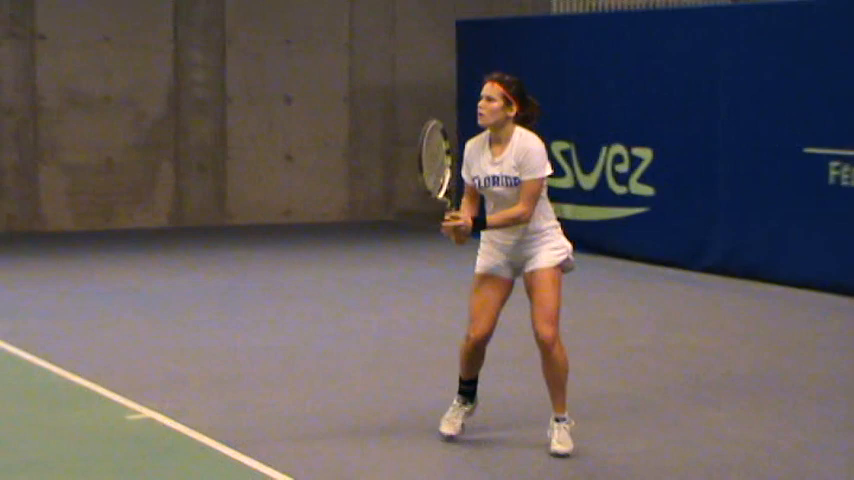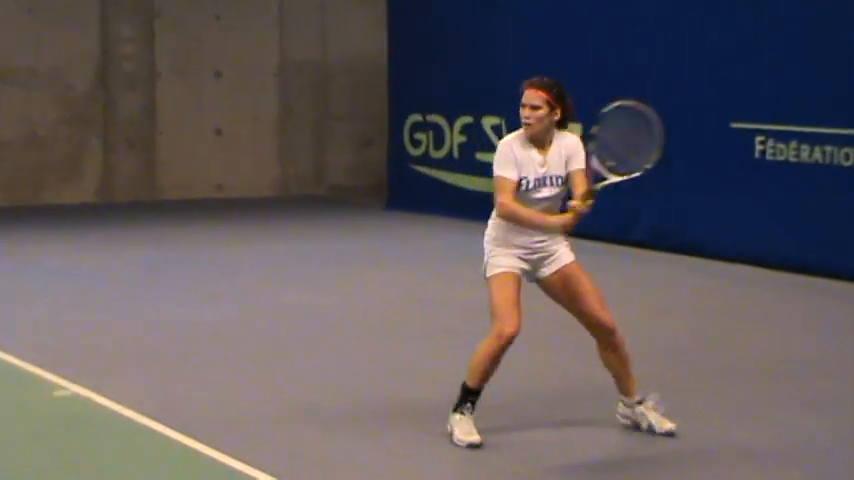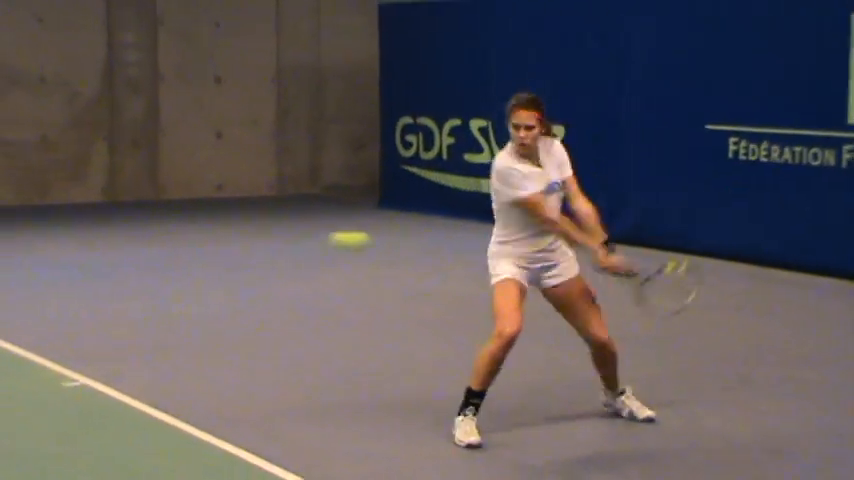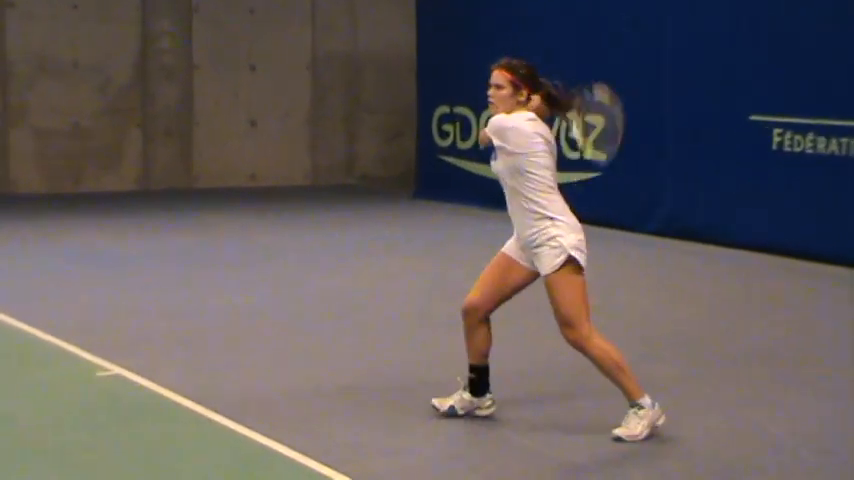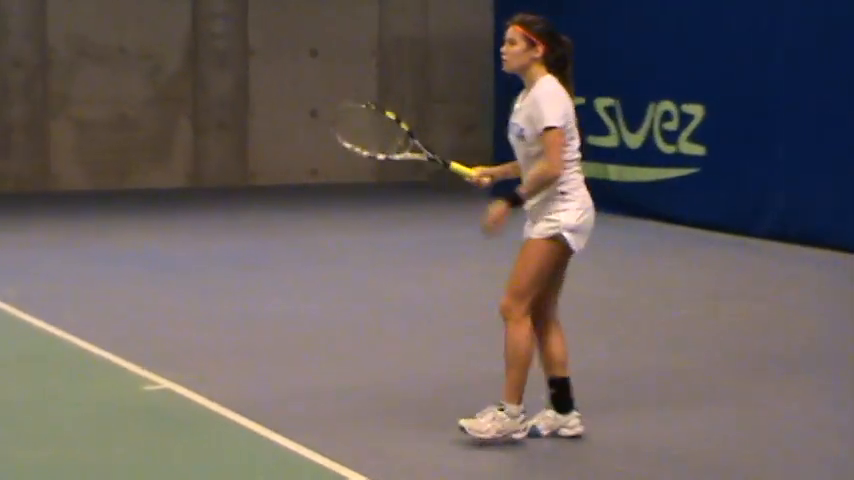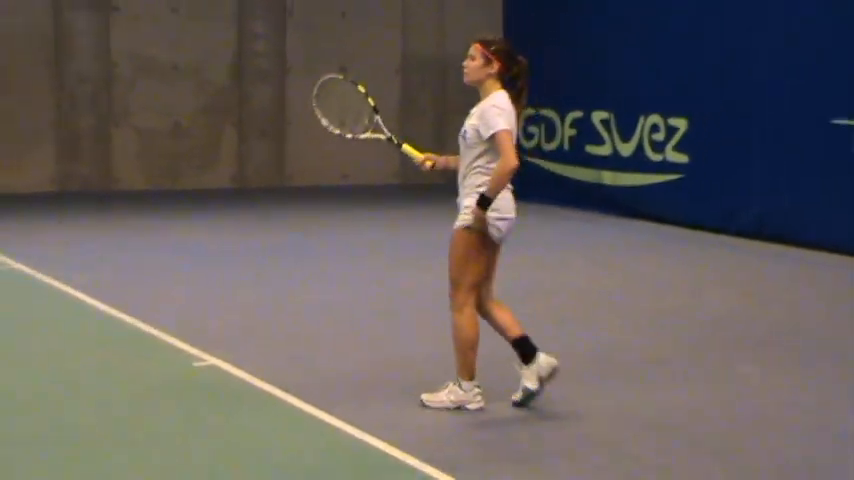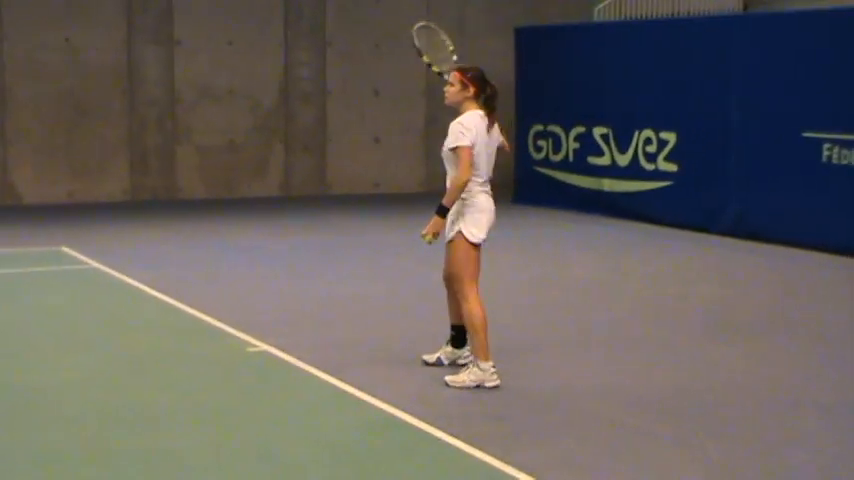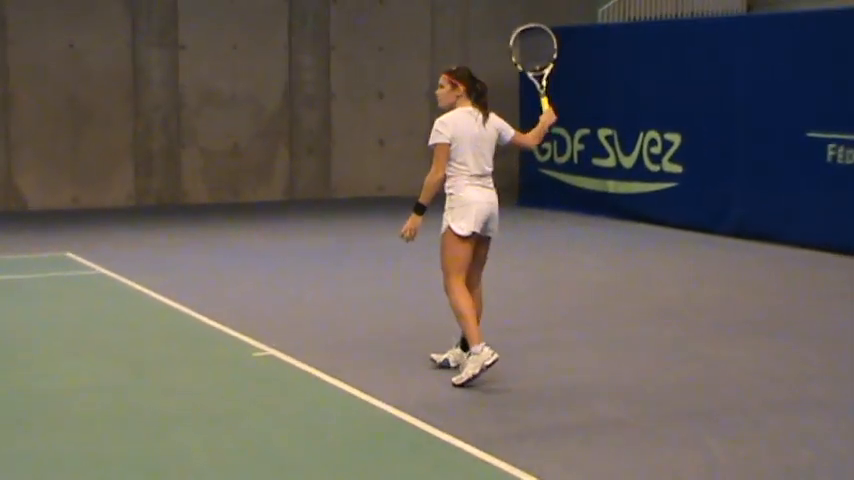
dt=0.5s
person 1, frame 1
left shoulder: (531, 146)
right shoulder: (473, 147)
left elbow: (523, 211)
right elbow: (470, 201)
left wrist: (474, 225)
right wrist: (458, 223)
left hip: (540, 245)
right hip: (496, 247)
left knee: (546, 335)
right knee: (478, 334)
left ankle: (559, 420)
right ankle: (464, 400)
person 1, frame 2
left shoulder: (570, 144)
right shoulder: (510, 146)
left elbow: (580, 191)
right elbow: (503, 207)
left wrist: (578, 206)
right wrist: (549, 221)
left hip: (551, 249)
right hip: (506, 248)
left knee: (604, 325)
right knee: (506, 331)
left ankle: (633, 405)
right ankle: (463, 410)
person 1, frame 3
left shoulder: (554, 149)
right shoulder: (505, 165)
left elbow: (579, 203)
right elbow: (548, 218)
left wrist: (602, 245)
right wrist: (599, 252)
left hip: (553, 258)
right hip: (510, 258)
left knee: (599, 337)
right knee: (506, 333)
left ankle: (616, 395)
right ankle: (467, 412)
person 1, frame 4
left shoulder: (507, 126)
right shoulder: (533, 125)
left elbow: (485, 137)
left hip: (555, 239)
right hip: (527, 240)
left knee: (579, 335)
right knee: (473, 308)
left ankle: (643, 406)
right ankle: (477, 395)
person 1, frame 5
left shoulder: (546, 95)
right shoulder: (529, 95)
left elbow: (554, 167)
left wrist: (509, 202)
right wrist: (497, 171)
left hip: (560, 216)
right hip: (548, 215)
left knee: (514, 308)
right knee: (539, 313)
right ankle: (563, 411)
person 1, frame 6
left shoulder: (493, 106)
right shoulder: (493, 104)
left elbow: (508, 163)
left wrist: (481, 203)
right wrist: (444, 161)
left hip: (481, 211)
right hip: (488, 209)
left knee: (462, 298)
right knee: (482, 298)
left ankle: (466, 388)
right ankle: (535, 361)
person 1, frame 7
left shoulder: (461, 125)
right shoulder: (489, 122)
left elbow: (462, 176)
right elbow: (506, 147)
left wrist: (439, 215)
left hip: (468, 209)
right hip: (482, 206)
left knee: (467, 289)
right knee: (453, 280)
left ankle: (483, 367)
right ankle: (458, 347)
person 1, frame 8
left shoulder: (446, 122)
right shoulder: (491, 120)
left elbow: (438, 174)
right elbow: (530, 142)
left wrist: (417, 212)
right wrist: (546, 121)
left hip: (464, 203)
right hip: (488, 201)
left knee: (454, 283)
right knee: (472, 282)
left ankle: (479, 350)
right ankle: (465, 349)
